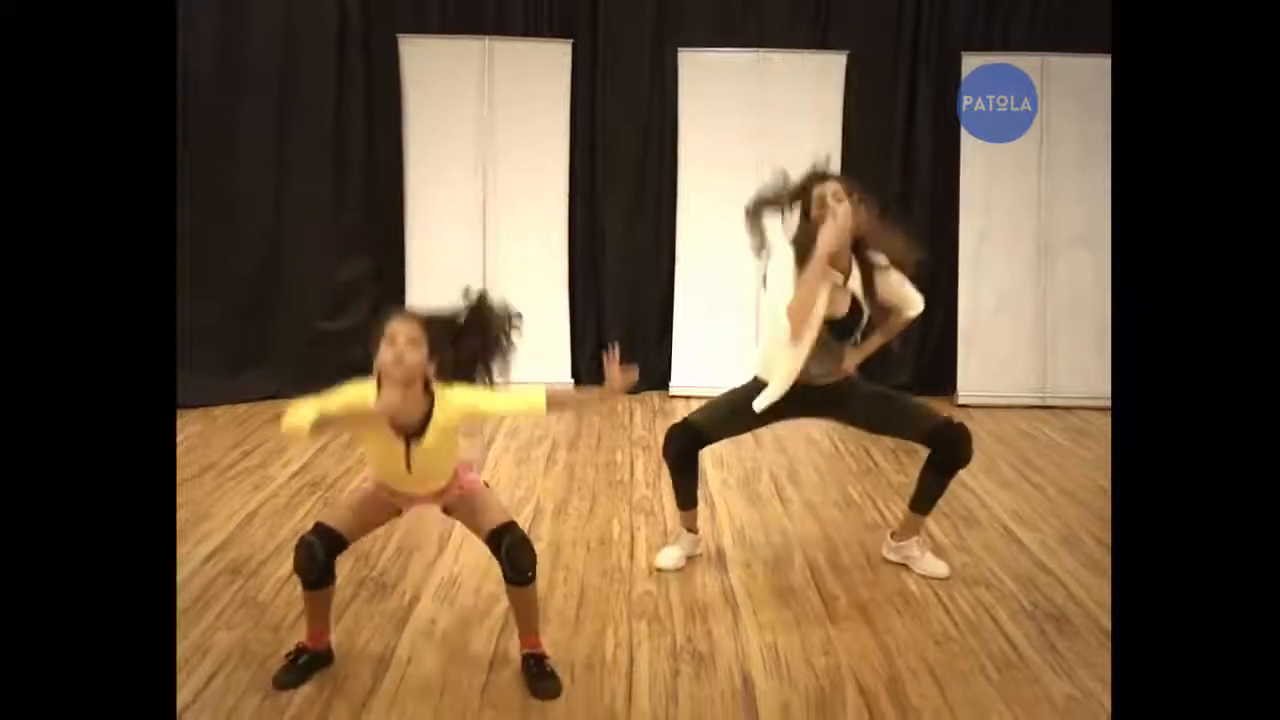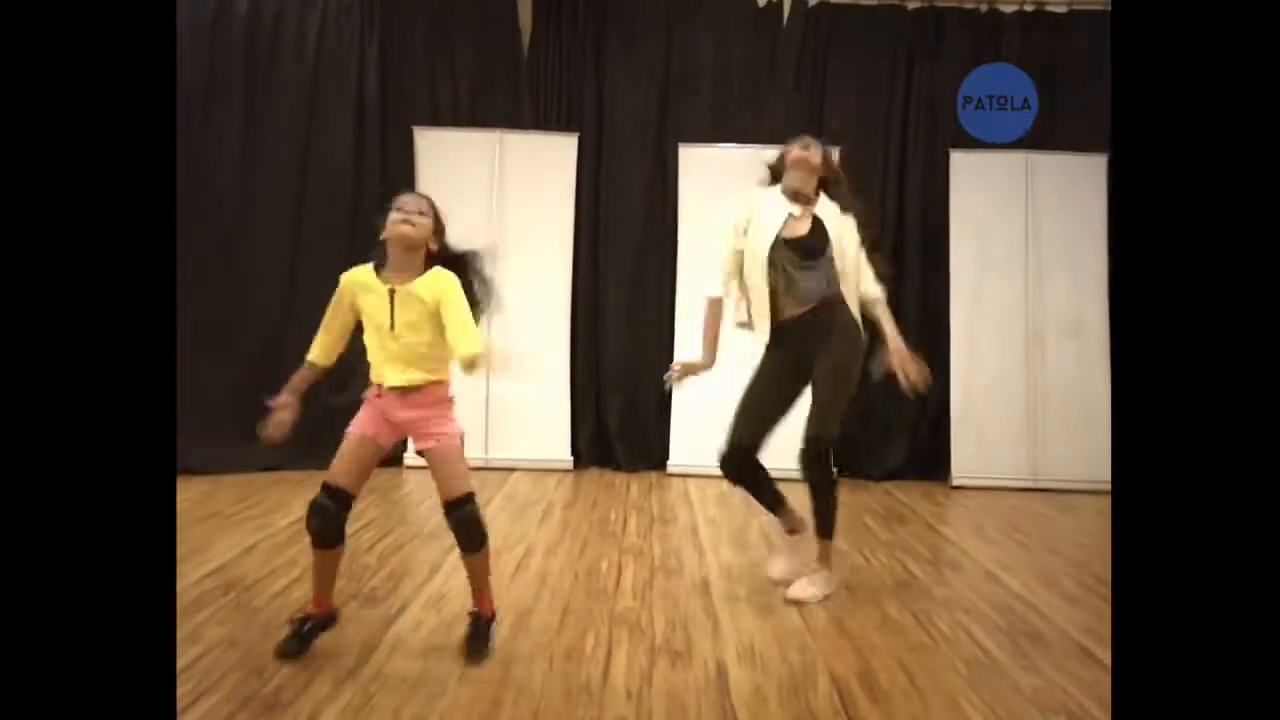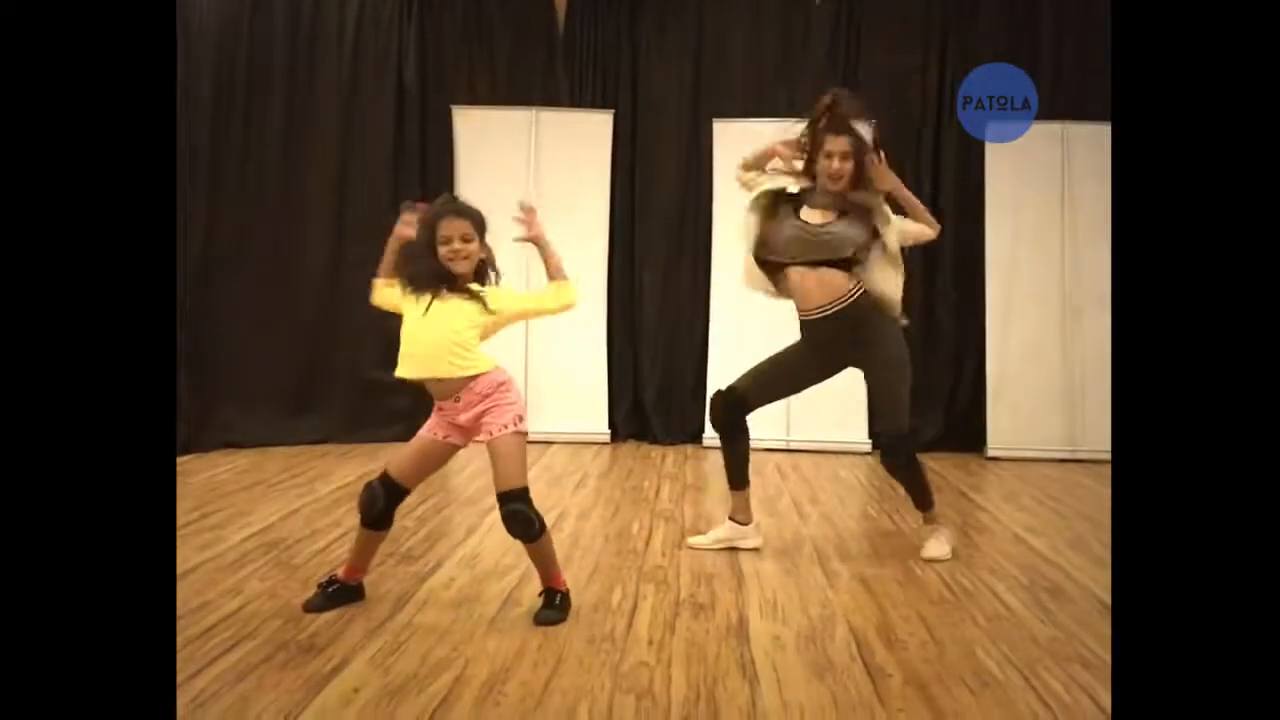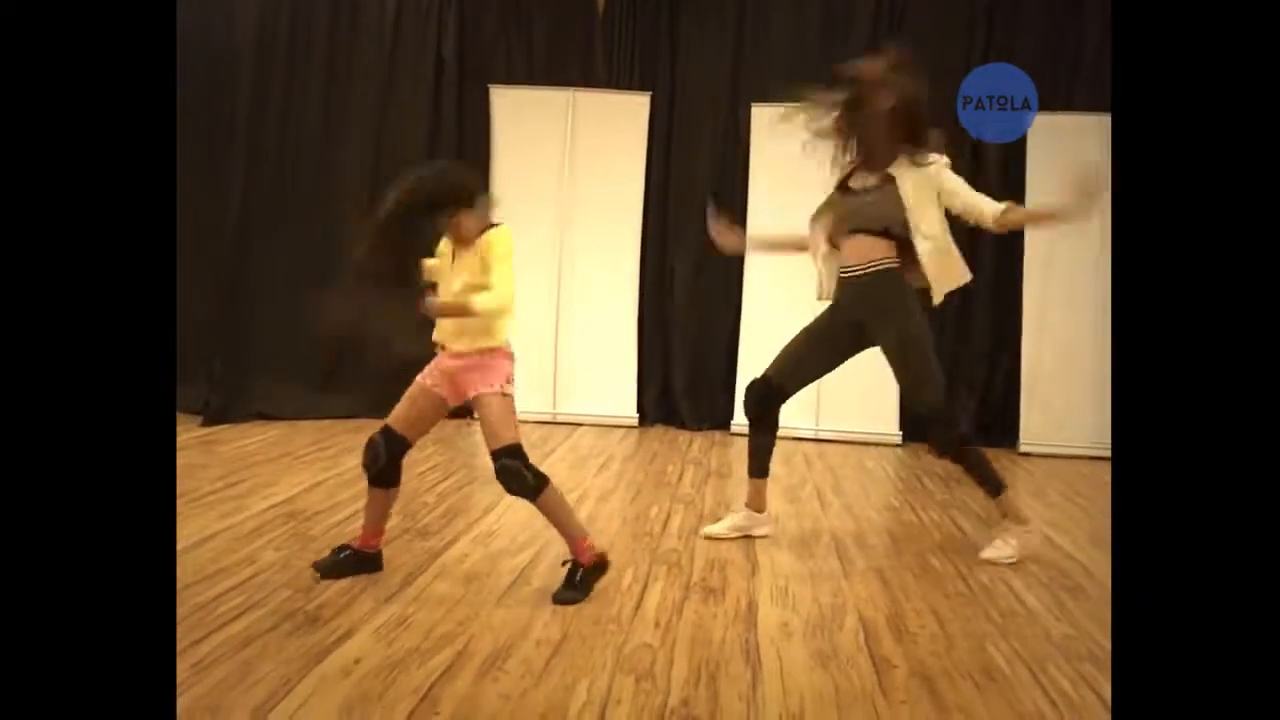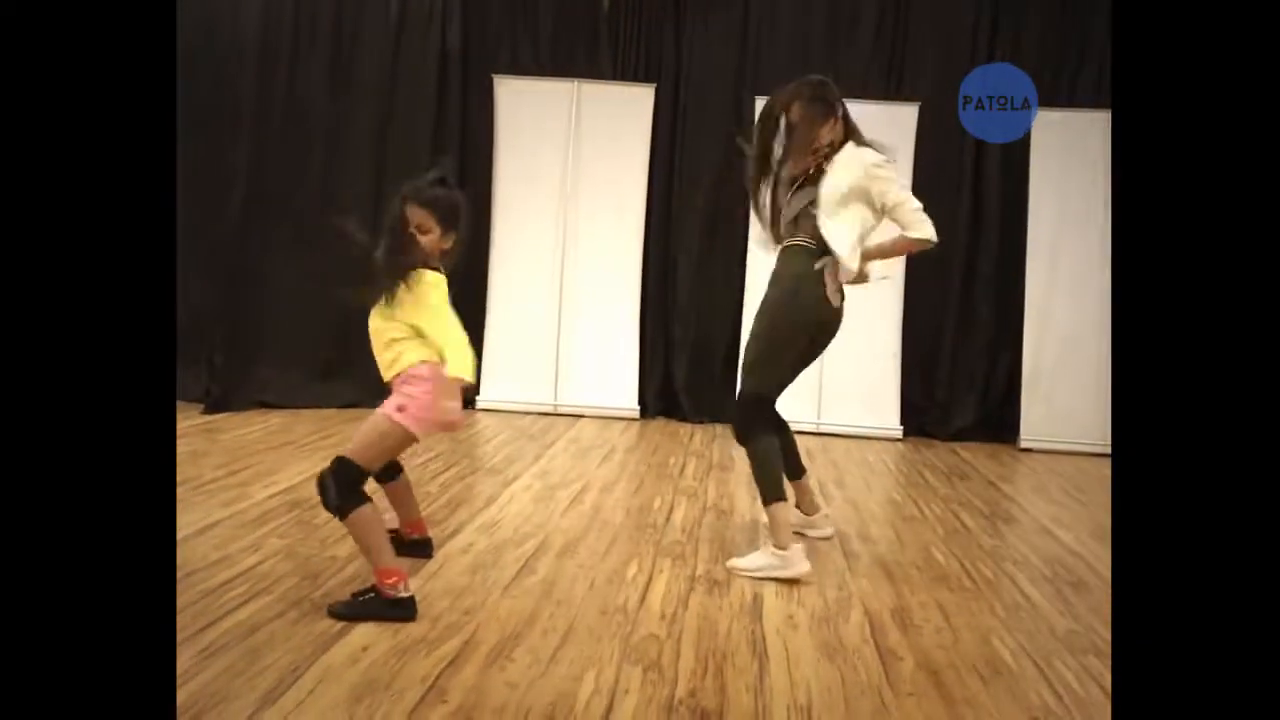
dt=1s
person 1, frame 1
left shoulder: (876, 269)
right shoulder: (794, 266)
left elbow: (912, 307)
right elbow: (797, 320)
left wrist: (862, 352)
right wrist: (824, 244)
left hip: (842, 388)
right hip: (786, 388)
left knee: (955, 441)
right knee: (680, 440)
left ankle: (904, 539)
right ankle: (688, 533)
person 1, frame 2
left shoulder: (837, 218)
right shoulder: (755, 211)
left elbow: (867, 286)
right elbow: (723, 283)
left wrist: (895, 344)
right wrist: (708, 352)
left hip: (835, 342)
right hip: (786, 347)
left knee: (815, 452)
right knee: (735, 457)
left ankle: (823, 563)
right ankle: (793, 531)
person 1, frame 3
left shoulder: (867, 210)
right shoulder: (785, 197)
left elbow: (930, 229)
right elbow: (744, 172)
left wrist: (890, 185)
right wrist: (775, 153)
left hip: (869, 329)
right hip: (817, 341)
left knee: (895, 444)
right knee: (727, 405)
left ankle: (934, 525)
right ankle: (741, 523)
person 1, frame 4
left shoulder: (921, 172)
right shoulder: (854, 172)
left elbow: (991, 215)
right elbow: (819, 240)
left wrist: (1060, 213)
right wrist: (749, 241)
left hip: (888, 299)
right hip: (845, 307)
left knee: (936, 422)
right knee: (761, 394)
left ankle: (1013, 521)
right ankle: (754, 511)
person 1, frame 5
left shoulder: (863, 165)
right shoulder: (805, 167)
left elbow: (923, 233)
right elbow: (776, 216)
left wrist: (861, 255)
right wrist: (793, 162)
left hip: (799, 288)
right hip: (813, 298)
left knee: (749, 410)
right knee: (759, 406)
left ankle: (783, 548)
right ankle: (811, 512)
person 2, frame 1
left shoulder: (455, 403)
right shoulder: (363, 403)
left elbow: (533, 402)
right elbow: (295, 420)
left wrist: (601, 393)
right wrist: (362, 412)
left hip: (450, 482)
right hip: (390, 488)
left knee: (515, 550)
right knee: (314, 548)
left ankle: (533, 653)
right ankle: (315, 645)
person 2, frame 2
left shoulder: (443, 283)
right shoulder: (355, 282)
left elbow: (468, 348)
right elbow: (326, 344)
left wrist: (469, 356)
right wrist: (288, 399)
left hip: (431, 406)
right hip: (379, 403)
left knee: (462, 514)
right knee: (326, 509)
left ankle: (482, 612)
right ankle: (319, 611)
person 2, frame 3
left shoulder: (491, 299)
right shoulder: (417, 293)
left elbow: (564, 295)
right elbow: (381, 291)
left wrist: (539, 240)
right wrist: (398, 241)
left hip: (492, 399)
right hip: (447, 413)
left knee: (516, 509)
right knee: (379, 495)
left ankle: (555, 589)
right ankle: (349, 580)
person 2, frame 4
left shoulder: (497, 243)
right shoulder: (449, 243)
left elbow: (500, 303)
left wrist: (451, 303)
left hip: (484, 363)
right hip: (446, 361)
left knee: (512, 467)
right knee: (383, 449)
left ankle: (586, 556)
right ankle: (367, 545)
person 2, frame 5
left shoulder: (425, 284)
right shoulder: (413, 269)
left elbow: (454, 343)
left wrist: (451, 395)
left hip: (421, 388)
right hip: (415, 388)
left knee: (337, 481)
right knee: (370, 453)
left ankle: (393, 592)
right ankle: (415, 534)
